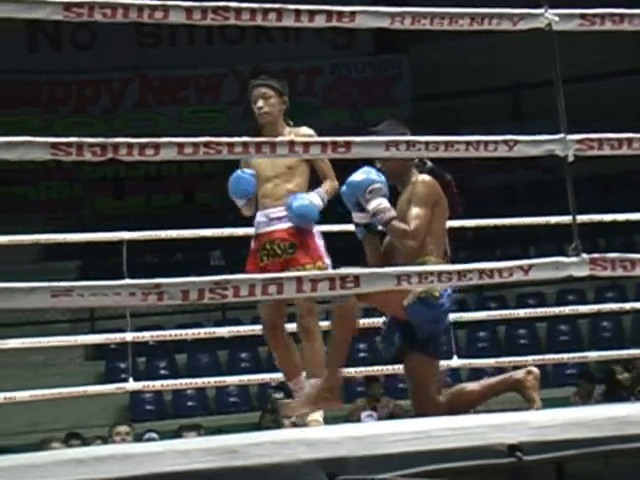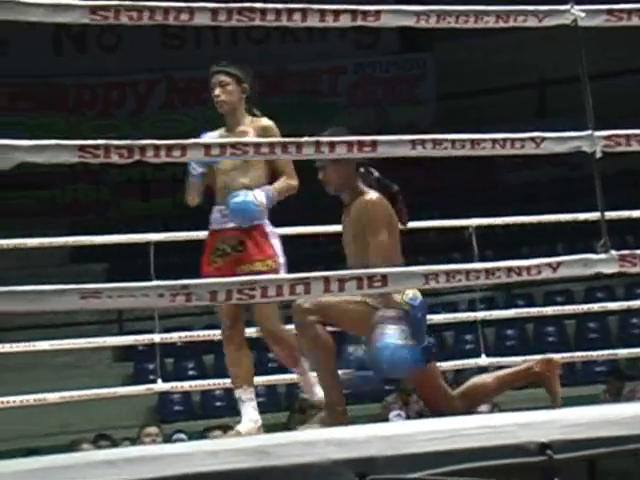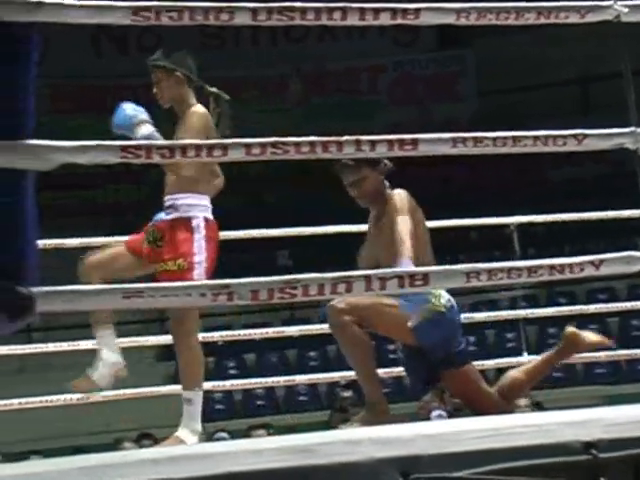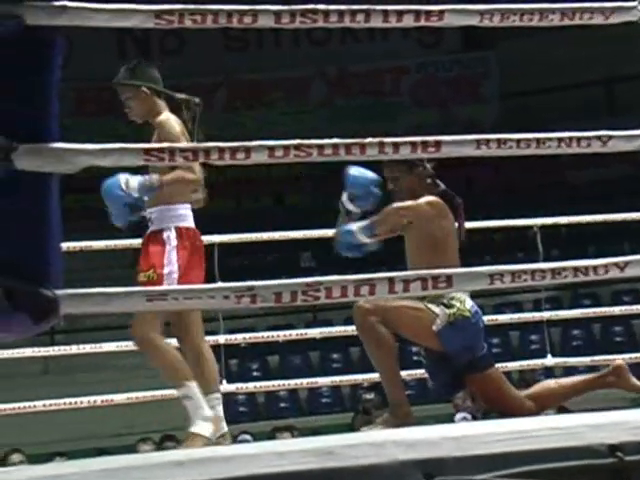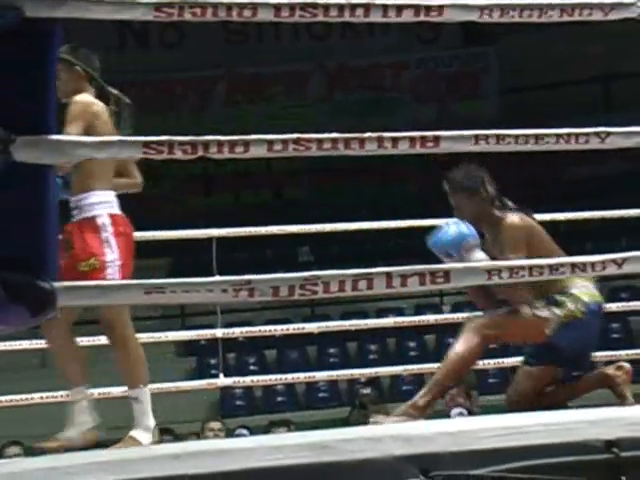
dt=0.7s
person 1, frame 1
left shoulder: (304, 136)
right shoulder: (250, 152)
left elbow: (332, 180)
left wrist: (316, 198)
right wrist: (240, 196)
left hip: (299, 234)
right hip: (263, 240)
left knee: (308, 322)
right knee: (272, 328)
left ankle: (316, 408)
right ankle: (302, 399)
person 1, frame 2
left shoulder: (263, 128)
right shoulder: (212, 138)
left elbow: (291, 180)
right elbow: (192, 199)
left wrist: (263, 196)
right wrist: (198, 168)
left hip: (255, 232)
right hip: (219, 236)
left knee: (269, 324)
right knee: (230, 328)
left ankle: (314, 389)
right ankle: (250, 418)
person 1, frame 3
left shoulder: (198, 114)
right shoulder: (190, 120)
left elbow: (187, 172)
right elbow: (217, 179)
left wrist: (146, 134)
left hip: (191, 227)
right hip: (167, 227)
left knee: (183, 327)
right knee: (90, 266)
left ankle: (190, 428)
right ankle: (109, 359)
person 1, frame 4
left shoulder: (167, 125)
right shoulder: (167, 130)
left elbow: (193, 177)
right elbow: (198, 196)
left wrist: (138, 186)
right wrist: (142, 203)
left hip: (173, 238)
right hip: (170, 239)
left knee: (145, 331)
right knee: (190, 338)
left ankle: (204, 418)
right ankle: (217, 427)
person 1, frame 5
left shoulder: (83, 105)
right shoulder: (101, 114)
left elbow: (62, 159)
right elbow: (135, 181)
right wrist: (85, 181)
left hip: (102, 227)
right hip: (84, 229)
left knee: (117, 328)
right knee: (54, 325)
left ankle: (144, 426)
right ankle: (82, 422)
person 2, frame 1
left shoulder: (425, 185)
right shoulder: (405, 197)
left elbow: (412, 240)
right elbow: (381, 264)
left wrist: (382, 211)
right wrist: (366, 225)
left hip: (427, 294)
right hip: (414, 300)
right knee: (431, 408)
left ankle: (329, 386)
right ankle: (515, 380)
person 2, frame 2
left shoulder: (371, 204)
right shoulder: (351, 211)
left elbow: (383, 269)
right elbow: (358, 273)
left wrist: (389, 320)
left hip: (396, 308)
right hip: (386, 311)
left knee: (306, 311)
right knee: (452, 406)
left ankle: (335, 410)
right ankle: (535, 370)
person 2, frame 3
left shoulder: (398, 201)
right shoulder: (376, 218)
left elbow: (405, 246)
right elbow: (366, 268)
left wrist: (404, 270)
left hip: (427, 313)
right hip: (416, 316)
left knee: (340, 311)
right knee: (494, 404)
left ankle: (376, 410)
right ankle: (565, 346)
person 2, frame 4
left shoulder: (433, 204)
right shoulder: (420, 213)
left elbow: (401, 211)
right elbow: (349, 235)
left wrist: (360, 231)
right wrist: (352, 205)
left hip: (454, 316)
right hip: (451, 322)
left knee: (367, 310)
right knee: (523, 407)
left ankle: (400, 412)
right ankle: (608, 376)
person 2, frame 5
left shoulder: (514, 226)
right shoulder: (491, 239)
left elbow: (518, 292)
right elbow: (488, 303)
left wrist: (476, 261)
left hip: (576, 308)
right hip: (560, 315)
left knee: (480, 328)
right knee: (519, 401)
left ankle: (418, 406)
right ankle: (608, 376)
